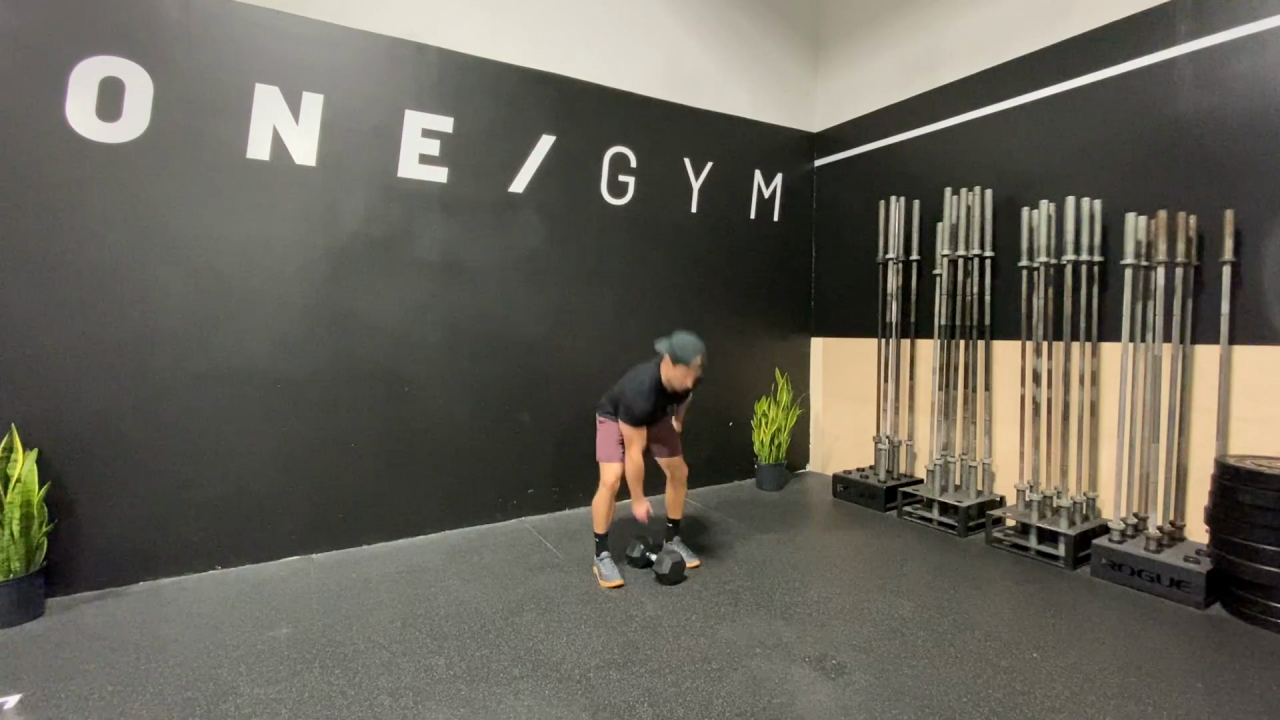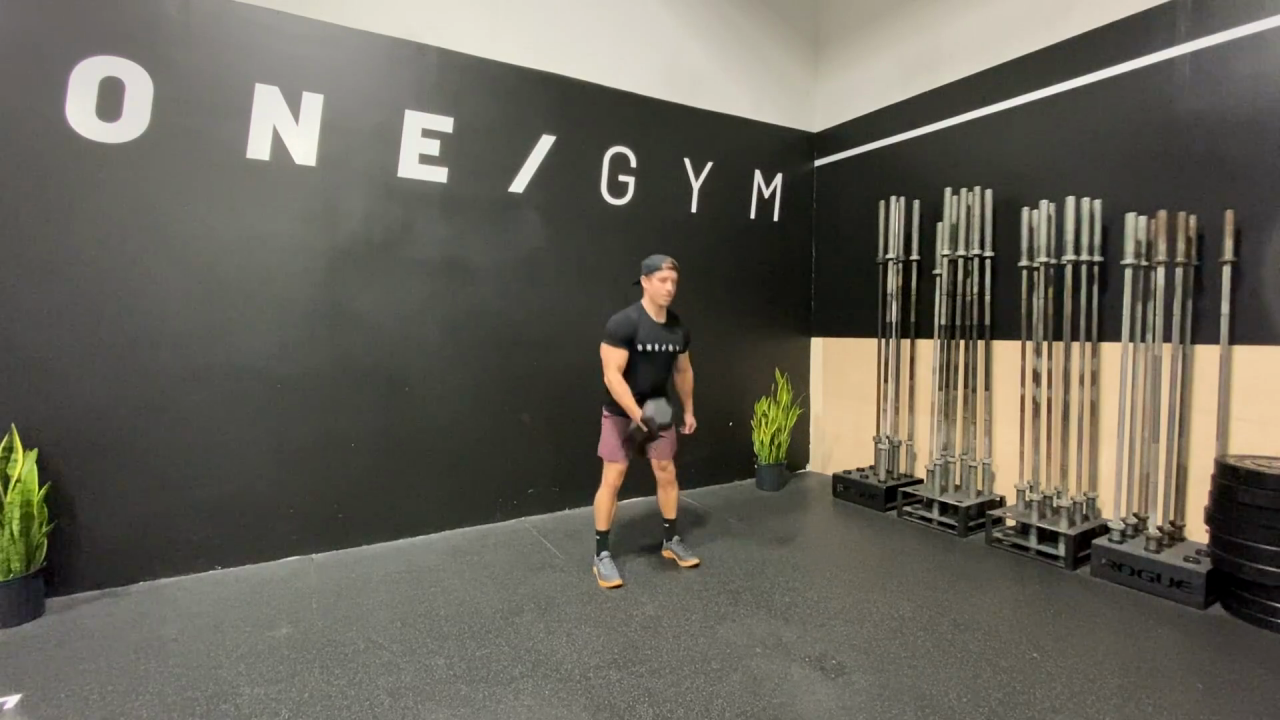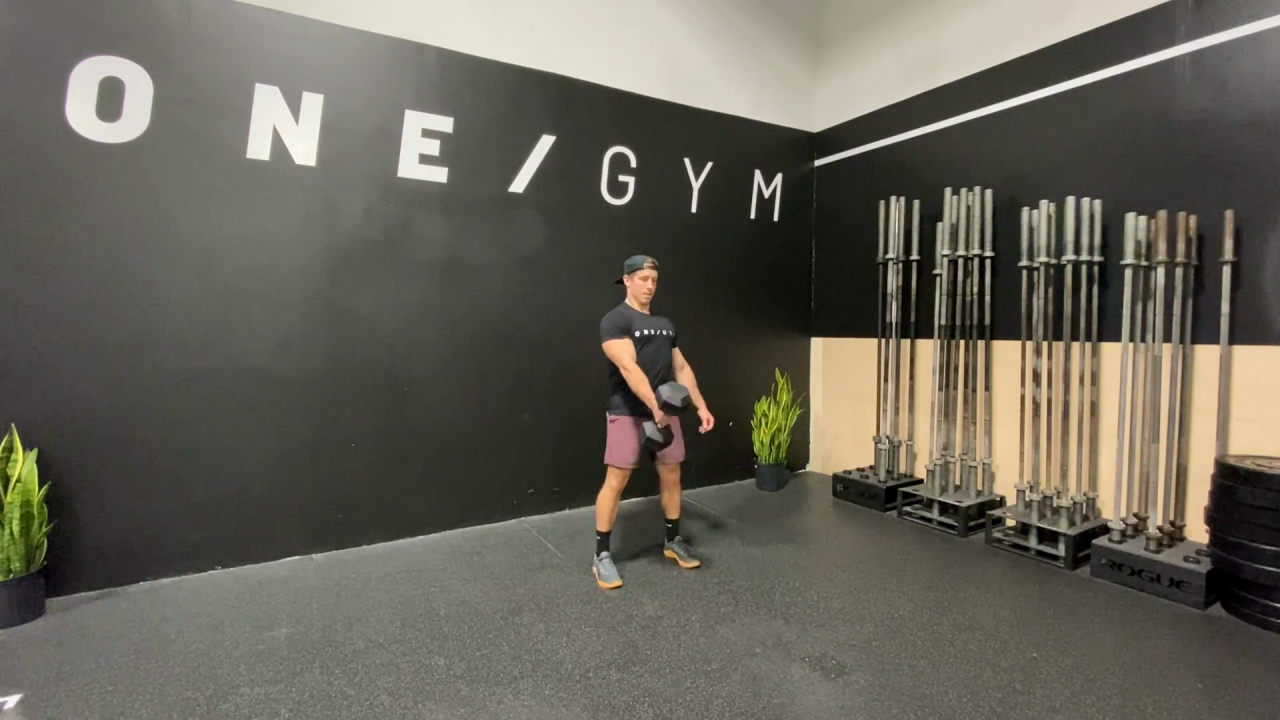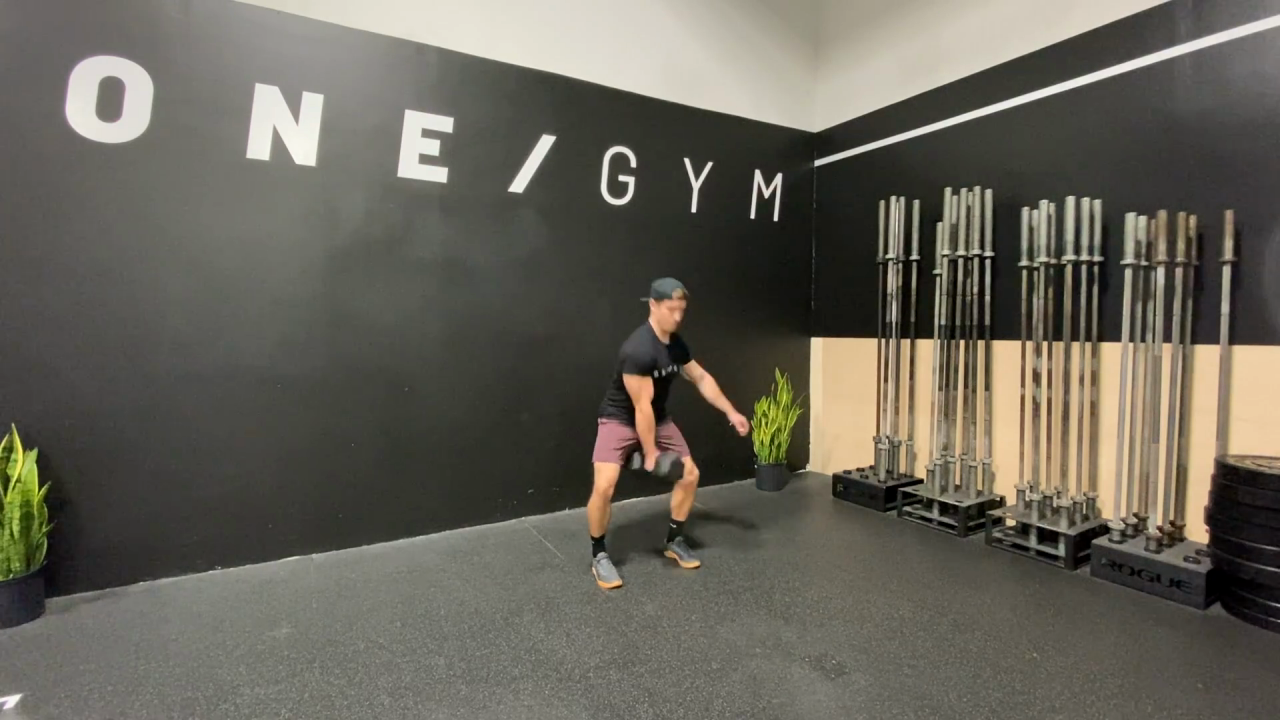
dt=1s
person 1, frame 1
left shoulder: (687, 378)
right shoulder: (639, 392)
right elbow: (635, 453)
left wrist: (678, 420)
right wrist: (637, 500)
left hip: (655, 417)
right hip: (614, 417)
left knee: (679, 471)
right knee: (611, 480)
left ankle: (673, 539)
right ankle: (601, 555)
person 1, frame 2
left shoulder: (679, 328)
right shoulder: (624, 322)
left elbow: (683, 371)
right elbow: (612, 375)
left wrist: (688, 410)
right wrist: (637, 415)
right hip: (619, 411)
left knee: (667, 474)
right knee: (612, 479)
left ankle: (671, 540)
right ankle: (602, 554)
person 1, frame 3
left shoulder: (664, 324)
right shoulder: (616, 320)
left elbow: (681, 368)
right elbow: (628, 367)
left wrist: (701, 406)
right wrist: (654, 406)
left hip: (665, 412)
right hip: (627, 414)
left knee: (671, 476)
right knee: (616, 481)
left ankle: (673, 540)
right ankle: (602, 555)
person 1, frame 4
left shoulder: (677, 344)
right shoulder: (638, 349)
left elbow: (701, 379)
right elbow: (642, 407)
left wrist: (730, 412)
right wrist: (650, 453)
left hip: (657, 419)
right hip: (619, 421)
left knee: (690, 476)
right knee: (604, 486)
left ankle: (674, 541)
right ankle: (600, 555)
